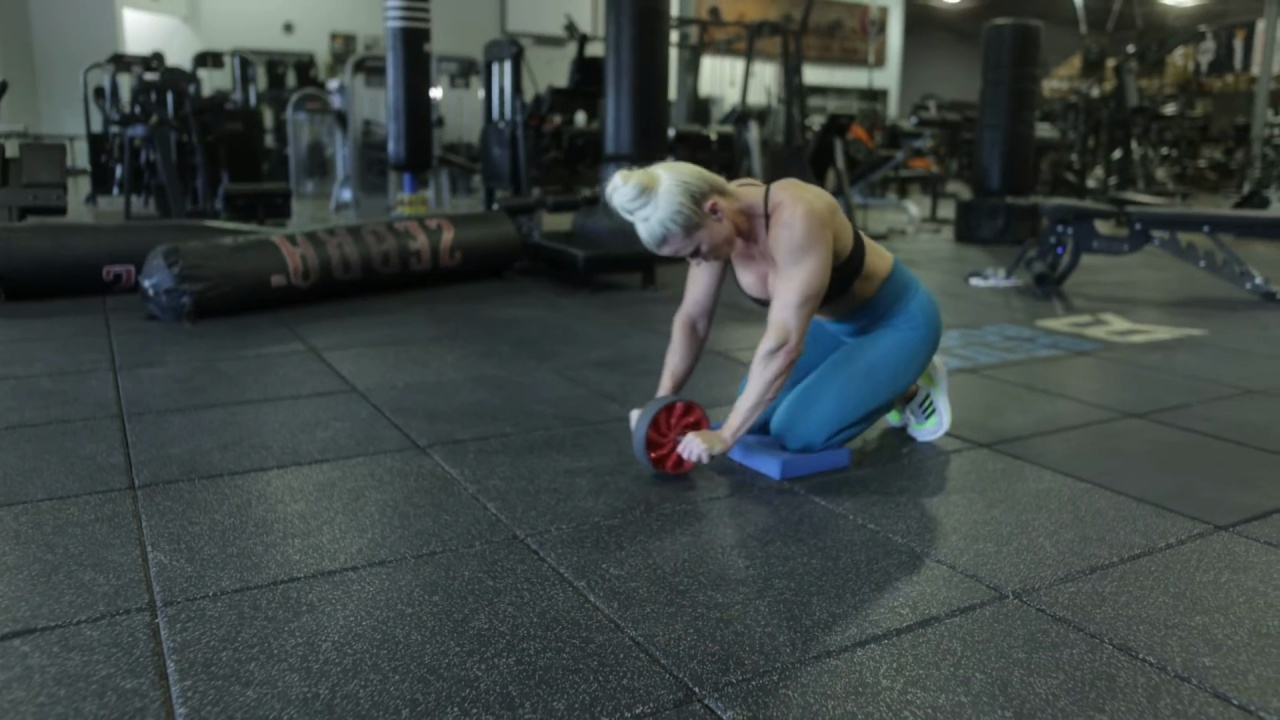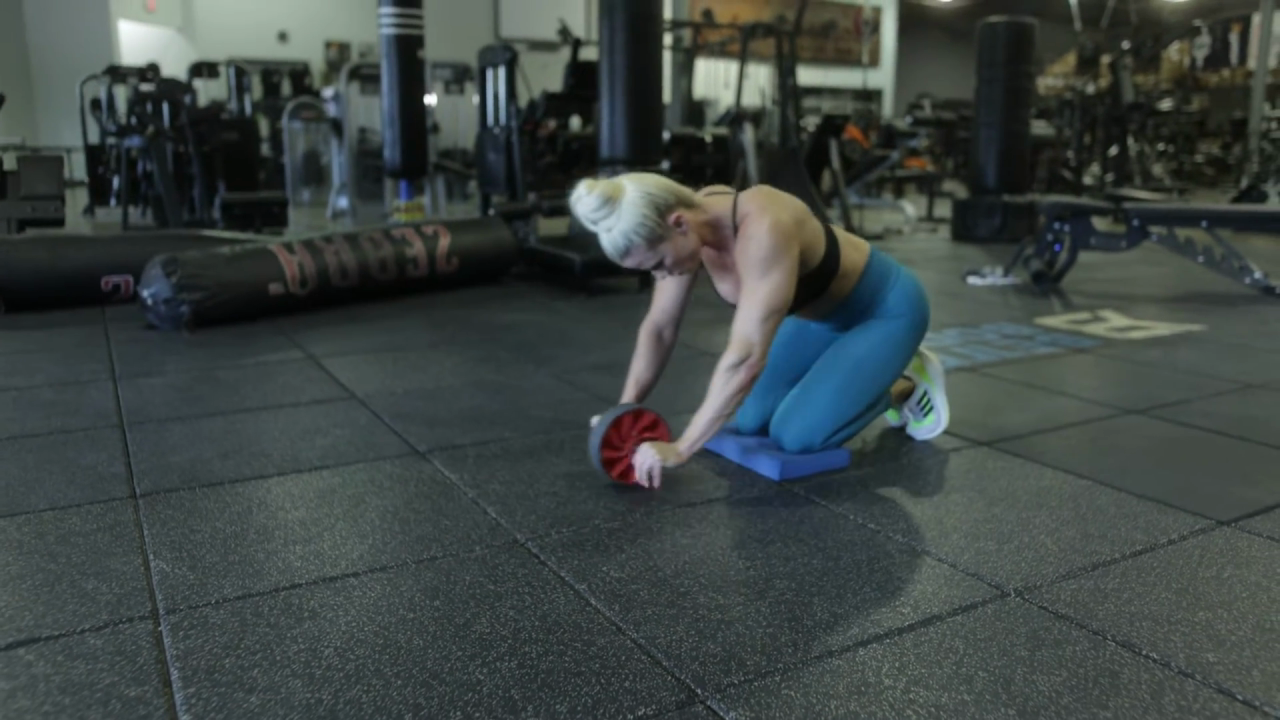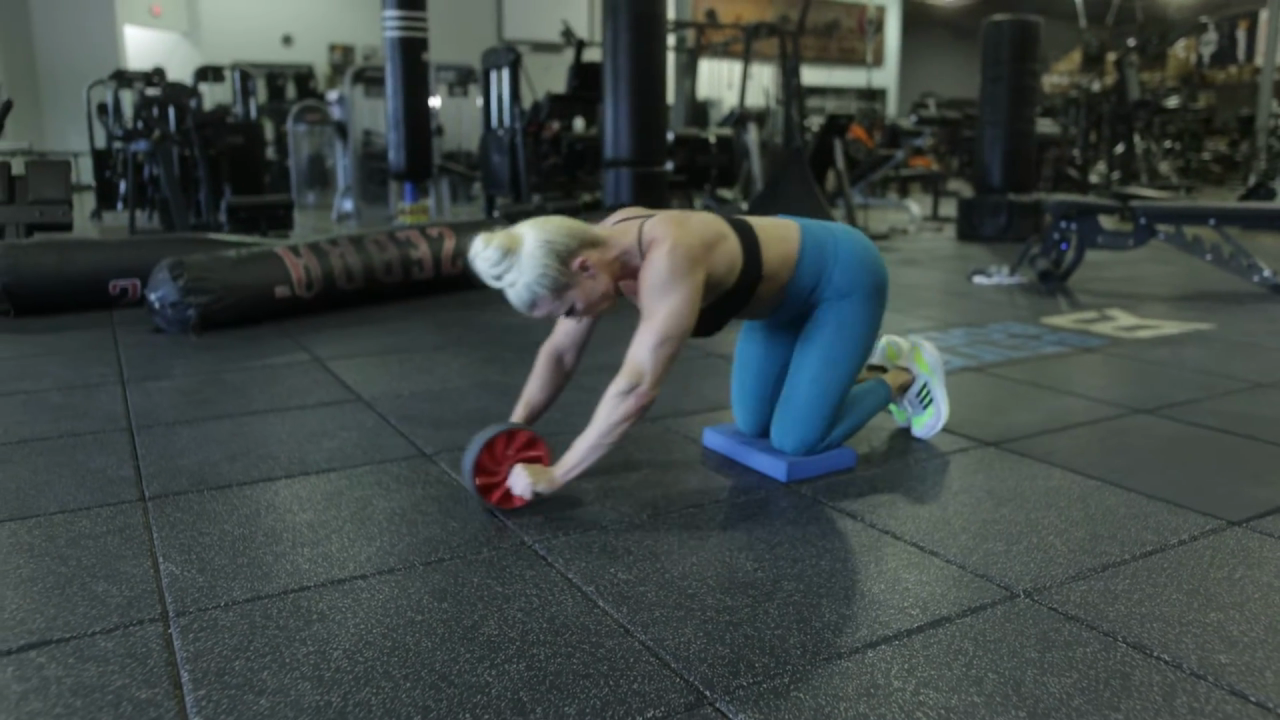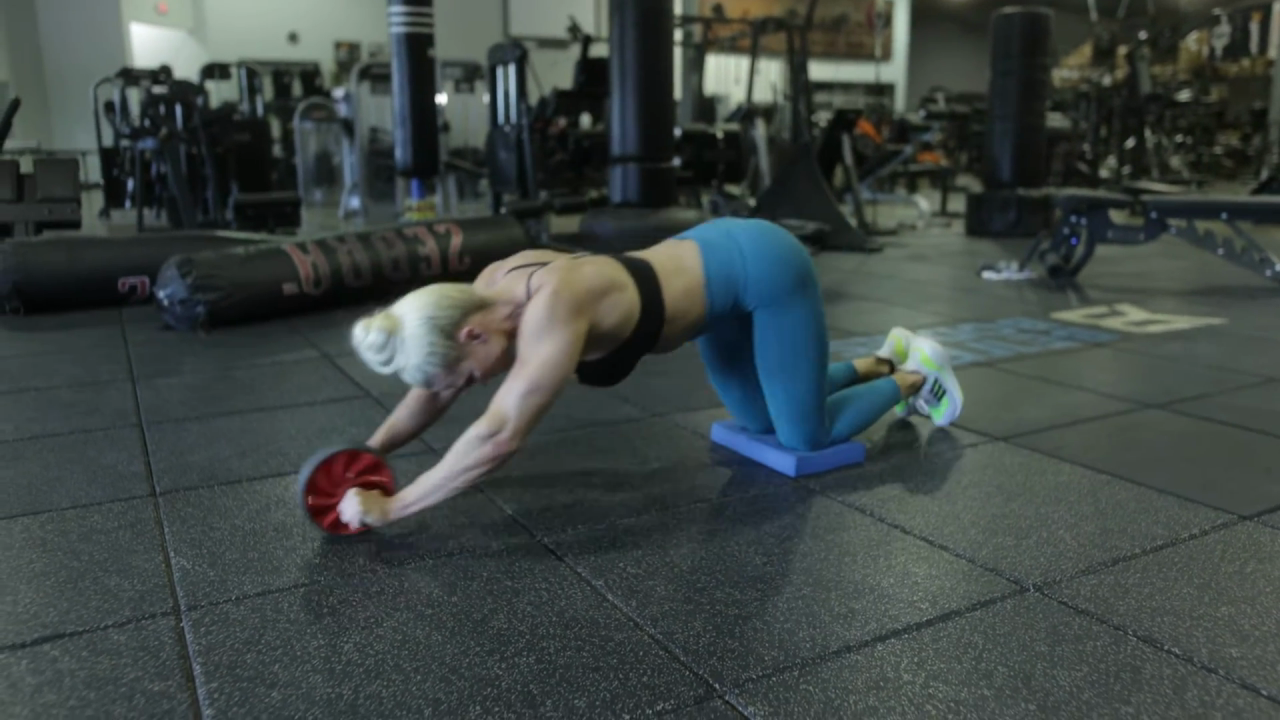
dt=0.4s
person 1, frame 1
left shoulder: (796, 217)
right shoulder: (719, 213)
left elbow: (784, 344)
right elbow: (692, 319)
left wrist: (725, 435)
right wrist: (661, 402)
left hip: (900, 321)
left knee: (797, 434)
right knee: (754, 417)
left ankle: (908, 389)
right ankle: (881, 380)
person 1, frame 2
left shoulder: (764, 229)
right shoulder: (689, 221)
left elbow: (746, 357)
right elbow: (659, 328)
left wrist: (681, 448)
left hip: (887, 311)
left knee: (794, 438)
right knee: (745, 421)
left ankle: (903, 387)
right ankle: (871, 377)
person 1, frame 3
left shoulder: (669, 256)
right shoulder: (597, 247)
left elbow: (637, 386)
right elbow: (559, 353)
left wrist: (555, 475)
right wrist: (513, 431)
left hip: (843, 277)
right hip: (788, 286)
left knee: (795, 440)
right knee: (752, 426)
left ankle: (901, 377)
right ankle: (875, 364)
person 1, frame 4
left shoulder: (552, 307)
right shoulder: (492, 290)
left elbow: (498, 438)
right elbow: (433, 391)
left wrist: (390, 507)
right wrist: (369, 453)
left hip: (764, 271)
right hip: (720, 260)
left knee: (803, 436)
right knee: (760, 420)
left ankle: (912, 377)
right ankle: (883, 361)
